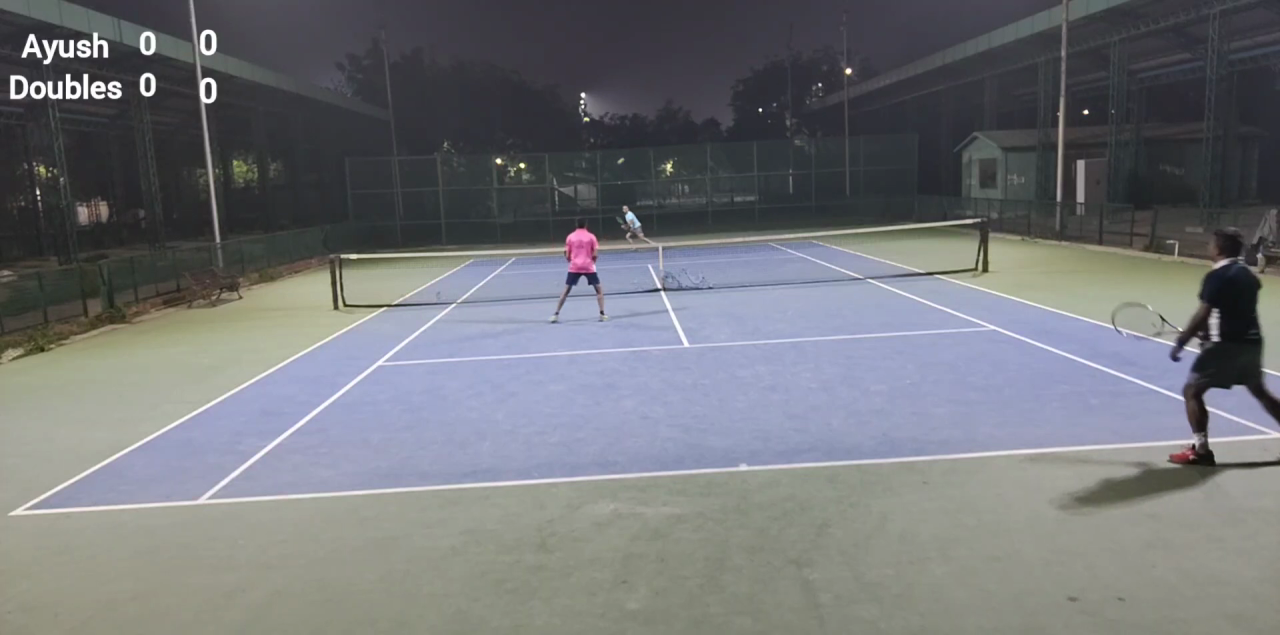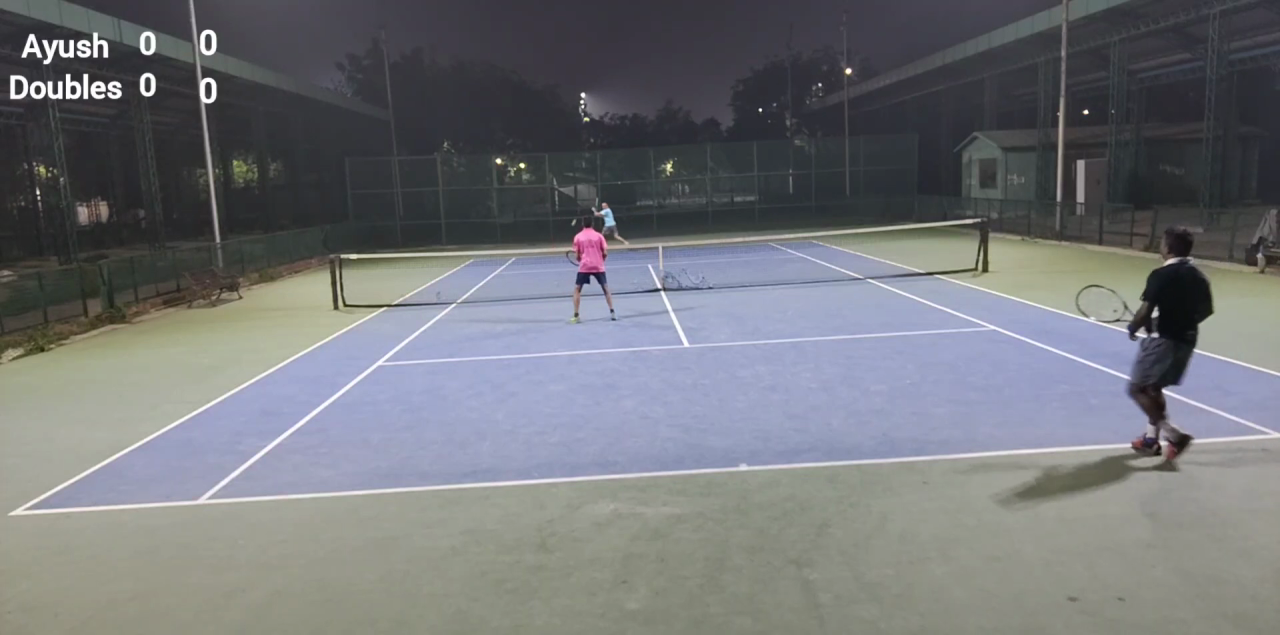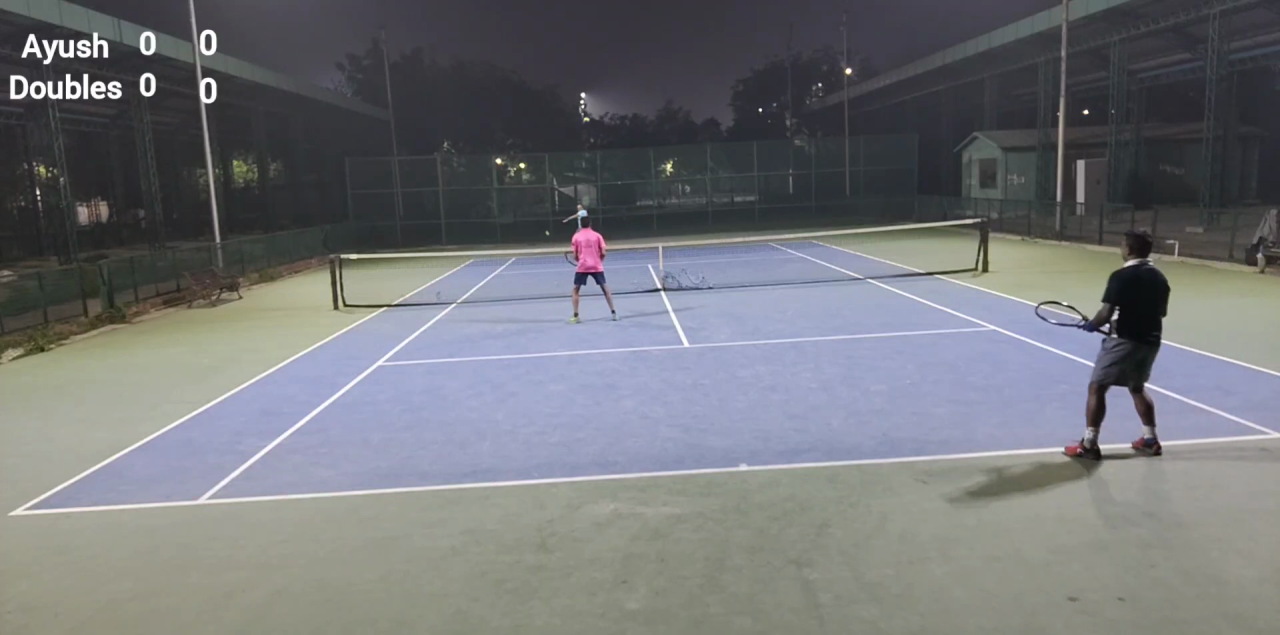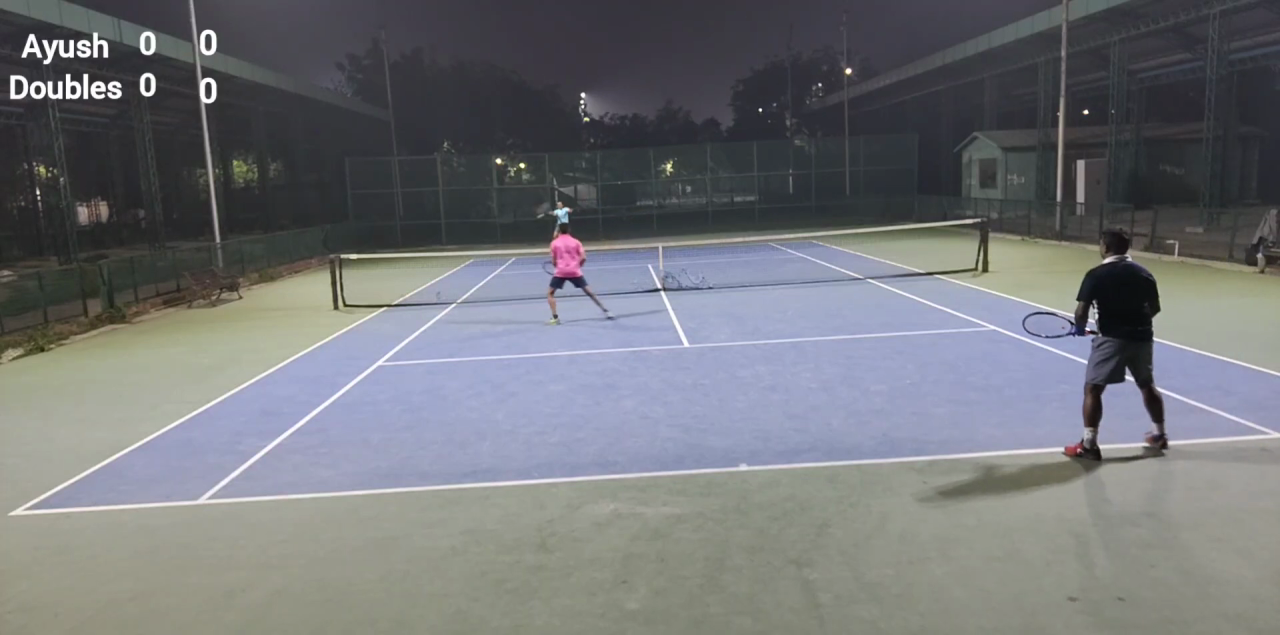
dt=0.4s
person 1, frame 1
left shoulder: (1217, 277)
right shoulder: (1249, 276)
left elbow: (1202, 315)
left wrist: (1180, 342)
left hip: (1226, 345)
right hip: (1252, 342)
left knee: (1192, 392)
right knee: (1260, 391)
left ankle: (1201, 449)
person 1, frame 2
left shoulder: (1161, 275)
right shoulder: (1199, 277)
left elbow: (1145, 313)
right elbow: (1207, 310)
left wrist: (1132, 327)
left hip: (1163, 339)
right hip: (1186, 340)
left knee: (1137, 389)
right knee: (1152, 388)
left ankle: (1174, 435)
right ankle: (1151, 439)
person 1, frame 3
left shoulder: (1122, 276)
right shoulder: (1159, 278)
left elbow: (1106, 314)
right elbow: (1161, 312)
left wrist: (1092, 324)
left hip: (1124, 341)
right hip: (1151, 341)
left knee: (1096, 389)
right knee: (1137, 388)
left ankle: (1089, 445)
right ankle: (1150, 440)
person 1, frame 4
left shoulder: (1097, 275)
right shoulder: (1144, 274)
left elbow: (1081, 312)
right elbow: (1155, 308)
left wrist: (1080, 327)
left hip: (1111, 339)
right hip: (1142, 338)
left knee: (1092, 389)
right knee: (1147, 385)
left ankle: (1089, 445)
right ankle: (1159, 435)
